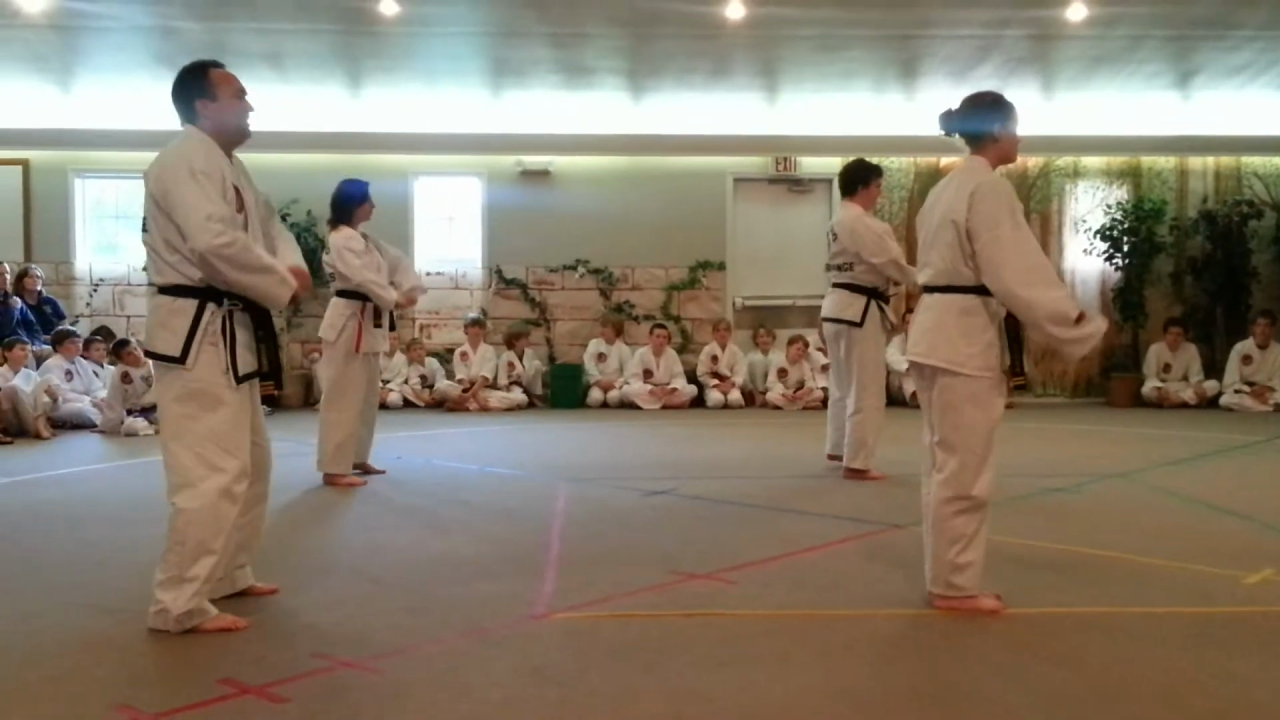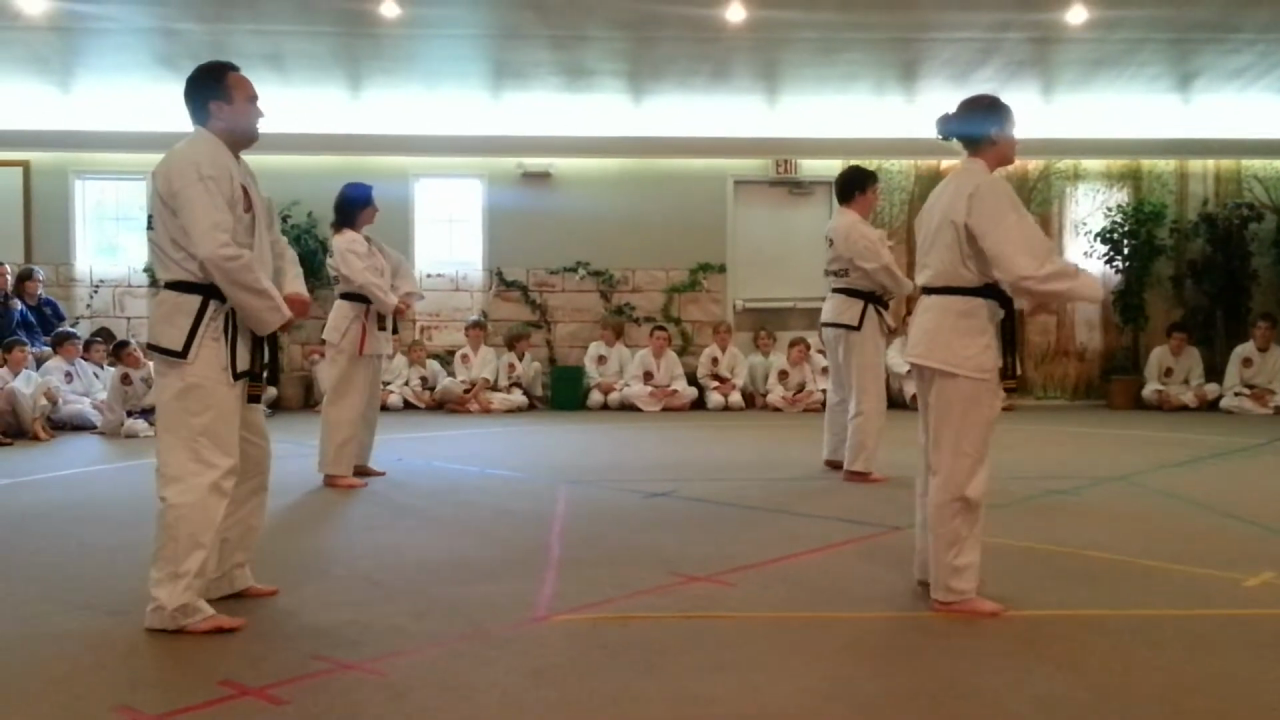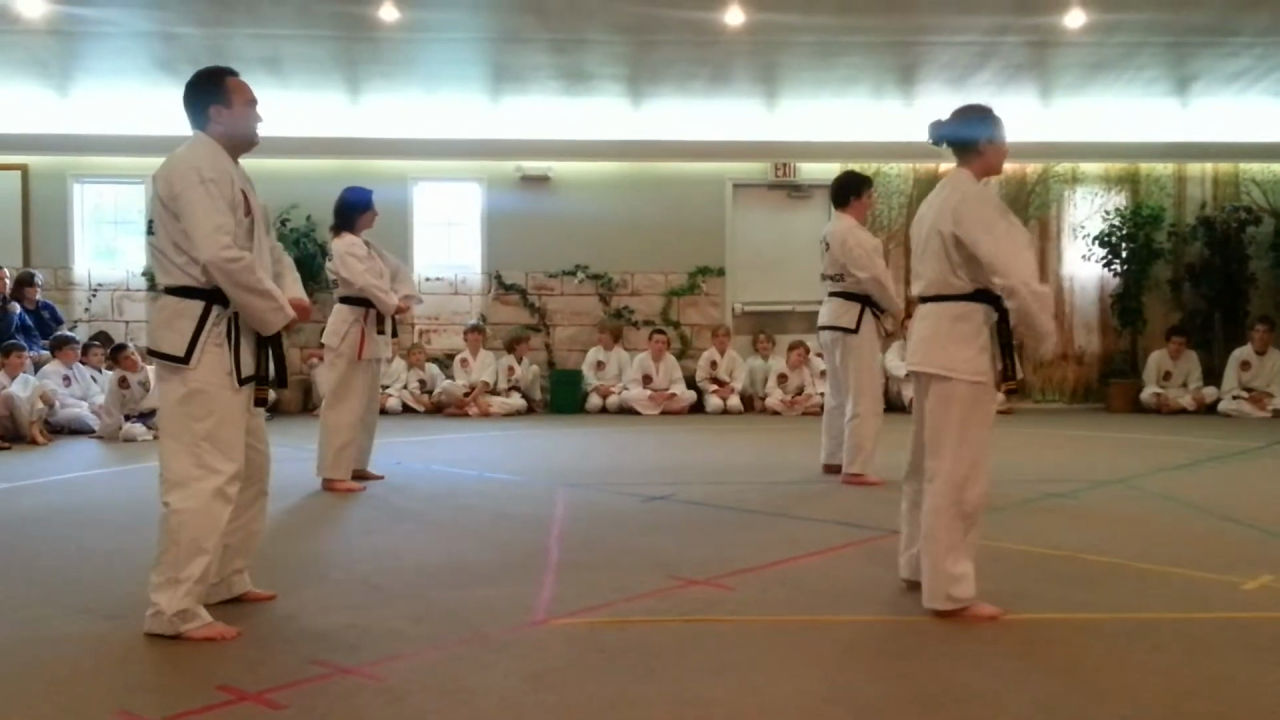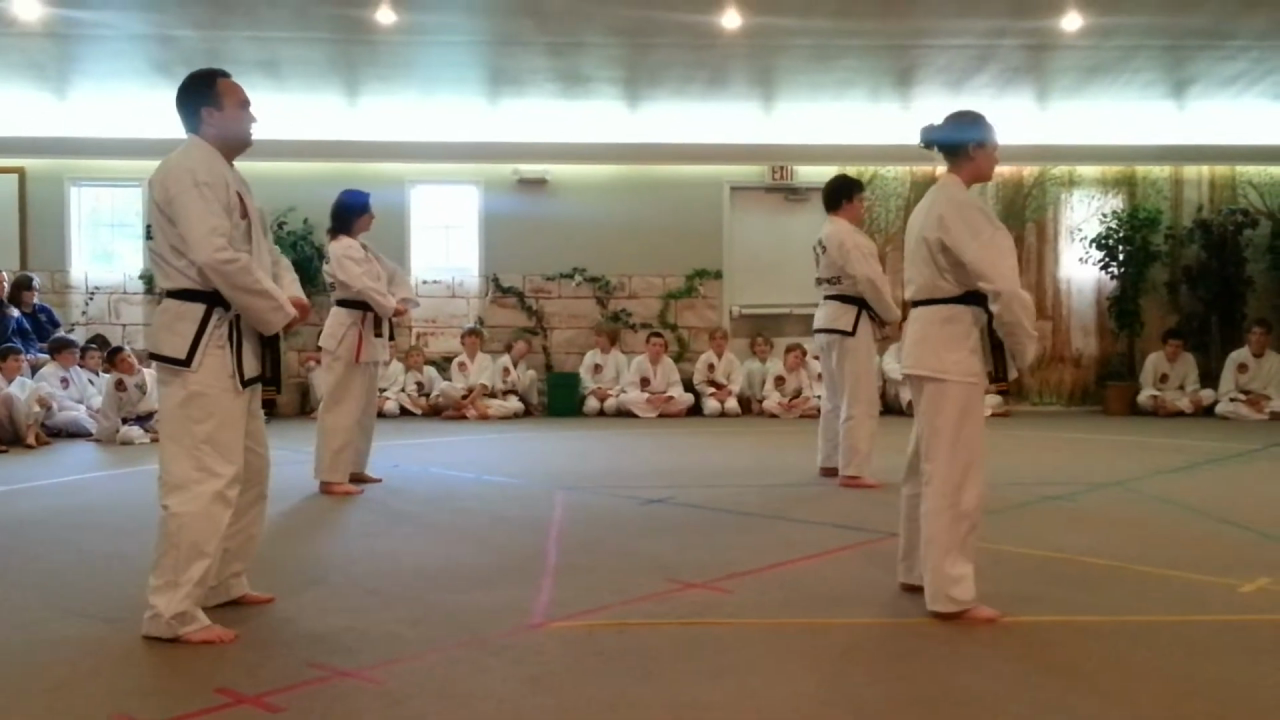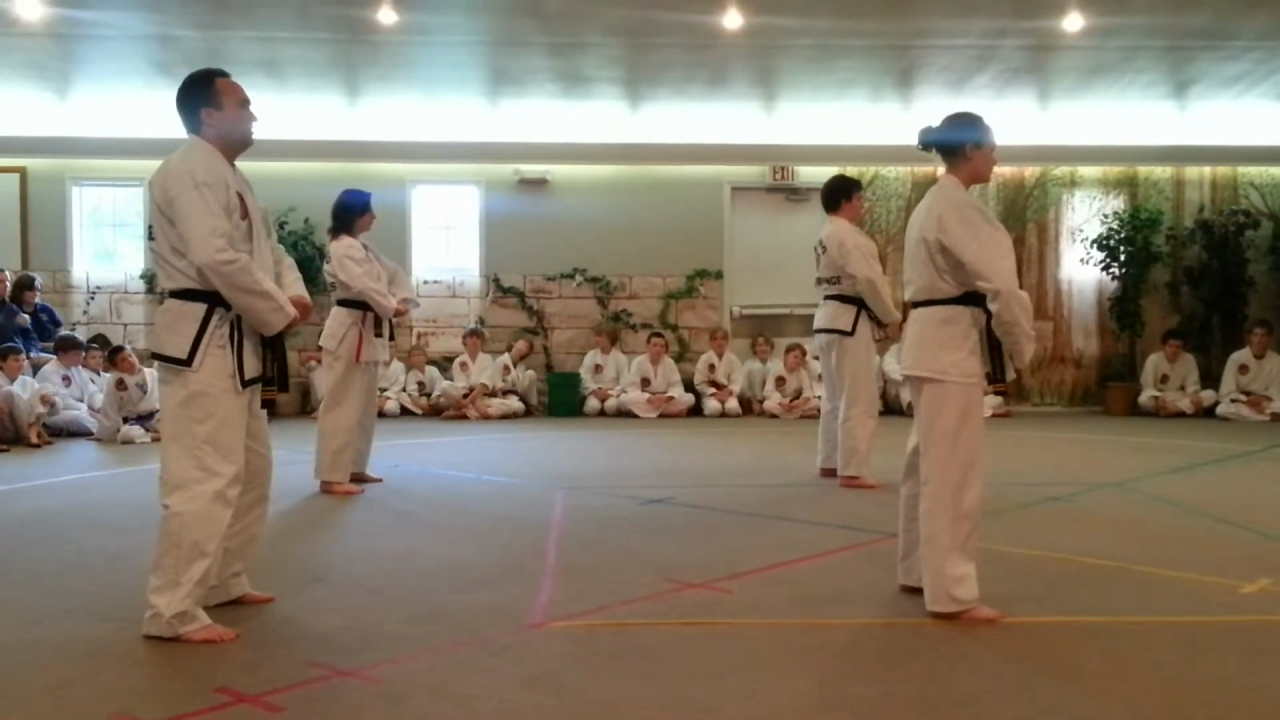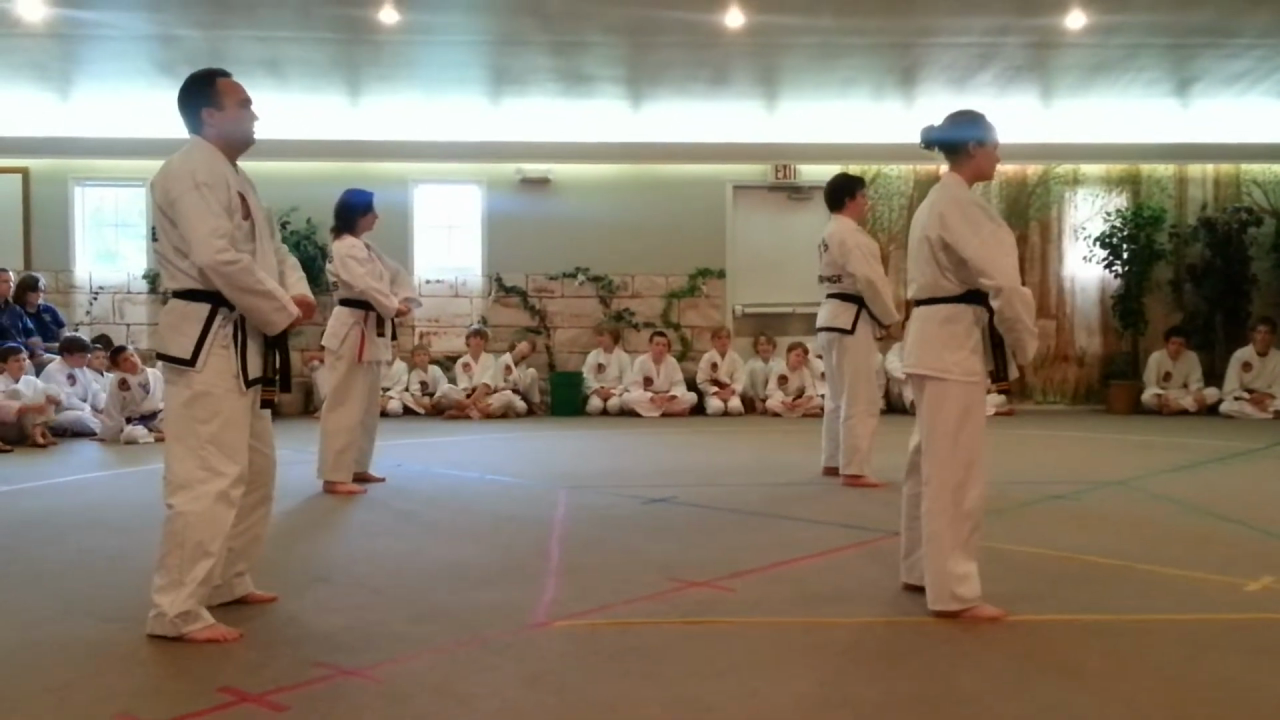
dt=0.2s
person 1, frame 1
left shoulder: (229, 167)
right shoulder: (185, 161)
left elbow: (271, 228)
right elbow: (216, 244)
left wrist: (290, 268)
right wrist: (278, 286)
left hip: (230, 334)
right hip: (196, 335)
left knee: (249, 462)
right knee: (212, 472)
left ankle: (226, 573)
right ankle: (180, 604)
person 1, frame 2
left shoulder: (235, 168)
right shoulder: (194, 162)
left elbow: (271, 242)
right elbow: (219, 253)
left wrist: (293, 290)
right wrist: (274, 313)
left hip: (230, 334)
right hip: (197, 333)
left knee: (247, 461)
right knee: (201, 469)
left ankle: (225, 574)
right ankle: (176, 603)
person 1, frame 3
left shoulder: (229, 171)
right shoulder: (194, 166)
left elbow: (266, 248)
right elbow: (222, 257)
left wrist: (292, 295)
right wrist: (278, 313)
left hip: (229, 337)
right hip: (200, 337)
left knee: (246, 466)
right knee: (203, 474)
left ankle: (224, 578)
right ankle: (174, 609)
person 1, frame 4
left shoulder: (226, 175)
right shoulder: (189, 170)
left elbow: (262, 249)
right elbow: (218, 258)
left wrist: (290, 295)
right wrist: (278, 312)
left hip: (231, 340)
right hip: (201, 341)
left knee: (246, 469)
right knee: (203, 478)
left ankle: (222, 582)
right ankle: (172, 612)
person 1, frame 5
left shoulder: (230, 176)
right shoulder: (189, 170)
left elbow: (267, 248)
right elbow: (217, 259)
left wrist: (293, 293)
right wrist: (279, 313)
left hip: (235, 340)
right hip: (204, 340)
left knee: (249, 469)
right knee: (204, 477)
left ankle: (223, 581)
right ankle: (173, 611)
person 1, frame 6
left shoulder: (233, 176)
right shoulder: (190, 171)
left elbow: (271, 248)
right elbow: (219, 259)
left wrist: (297, 292)
right wrist: (282, 312)
left hip: (239, 341)
right hip: (207, 341)
left knee: (253, 469)
right knee: (208, 477)
left ankle: (226, 580)
right ankle: (177, 610)
person 2, frame 1
left shoulder: (946, 187)
right shoulder: (988, 187)
right elbow: (1018, 276)
right wrist: (1076, 327)
left hip: (936, 328)
right hip: (964, 335)
left knee: (946, 464)
right knee: (964, 468)
left ankle: (948, 576)
right ankle: (953, 586)
person 2, frame 2
left shoulder: (946, 188)
right shoulder: (986, 188)
right elbow: (1026, 265)
right wrist: (1087, 285)
left hip: (936, 327)
right hip: (962, 335)
left knee: (942, 461)
right knee: (959, 466)
left ankle: (936, 566)
right ankle: (952, 587)
person 2, frame 3
left shoulder: (938, 197)
right shoulder: (973, 198)
right elbow: (1016, 276)
right wrist: (1044, 333)
left hip: (934, 335)
right hip: (958, 342)
left knee: (931, 463)
right knee: (957, 471)
left ankle: (920, 565)
right ankle: (951, 592)
person 2, frame 4
left shoulder: (932, 203)
right shoulder: (959, 204)
right elbow: (1000, 282)
right wrist: (1024, 345)
left hip: (931, 339)
right hip: (951, 345)
left knee: (929, 464)
right knee: (953, 471)
left ankle: (919, 569)
right ankle: (950, 593)
person 2, frame 5
left shoulder: (932, 204)
right shoulder: (958, 205)
right elbow: (999, 281)
right wrist: (1021, 345)
left hip: (932, 339)
right hip: (950, 345)
left knee: (928, 464)
right knee: (953, 472)
left ankle: (919, 570)
right ankle: (950, 594)
person 2, frame 6
left shoulder: (935, 202)
right shoulder: (961, 203)
right elbow: (1002, 279)
right wrist: (1024, 341)
left hip: (934, 337)
right hip: (953, 343)
left knee: (930, 462)
right knee: (954, 470)
left ankle: (922, 568)
right ankle: (953, 592)
person 3, frame 1
left shoulder: (842, 219)
right shoulder: (860, 222)
right elbow: (890, 259)
left wrist: (897, 278)
right wrist: (914, 278)
left hip: (839, 305)
right hip: (858, 310)
left knee: (844, 386)
right knee: (866, 392)
left ankle: (839, 448)
right ankle: (856, 463)
person 3, frame 2
left shoulder: (838, 225)
right shoulder: (855, 228)
right elbow: (882, 267)
left wrist: (891, 287)
right wrist: (906, 287)
left hip: (839, 310)
right hip: (856, 315)
left knee: (842, 390)
right knee: (867, 395)
left ankle: (836, 453)
right ankle: (857, 465)
person 3, frame 3
left shoulder: (833, 231)
right shoulder: (852, 232)
right elbow: (875, 277)
left wrist: (884, 305)
right wrist: (895, 306)
left hip: (835, 315)
right hip: (853, 318)
left knee: (839, 393)
right knee: (864, 398)
left ankle: (833, 458)
right ankle: (855, 468)
person 3, frame 4
left shoulder: (825, 236)
right shoulder: (849, 236)
right elbow: (871, 280)
left wrist: (879, 313)
right wrist: (890, 314)
left hip: (829, 318)
right hip: (850, 321)
left knee: (835, 396)
right knee: (859, 401)
left ankle: (830, 461)
right ankle: (852, 470)
person 3, frame 5
left shoulder: (826, 236)
right shoulder: (849, 236)
right elbow: (870, 280)
left wrist: (880, 316)
right wrist: (890, 317)
left hip: (829, 317)
right hip: (850, 322)
left knee: (835, 397)
right knee: (858, 401)
left ankle: (830, 462)
right ankle: (851, 470)
person 3, frame 6
left shoulder: (831, 233)
right shoulder: (851, 234)
right elbow: (870, 280)
left wrist: (880, 317)
right wrist: (889, 317)
left hip: (833, 316)
right hip: (851, 320)
left knee: (838, 396)
right knee: (859, 399)
left ankle: (833, 461)
right ankle: (853, 469)
person 4, frame 1
left shoulder: (365, 239)
right shoulder: (342, 238)
left elbow: (397, 262)
right elbow: (363, 277)
left wrist: (408, 290)
right wrist: (392, 300)
left hip: (368, 324)
right hip: (349, 322)
left knee: (367, 396)
right knee: (343, 396)
left ankle: (356, 458)
right ankle: (334, 468)
person 4, frame 2
left shoulder: (368, 243)
right shoulder: (345, 242)
left elbow: (399, 266)
right elbow: (365, 279)
left wrist: (405, 296)
right wrist: (391, 304)
left hip: (371, 326)
right hip: (352, 325)
left knee: (369, 398)
right knee: (346, 397)
left ankle: (356, 461)
right ankle: (335, 470)
person 4, frame 3
left shoulder: (366, 246)
right shoulder: (345, 245)
left elbow: (398, 271)
right elbow: (366, 281)
left wrist: (405, 298)
right wrist: (393, 305)
left hip: (370, 329)
right hip: (351, 328)
left knee: (367, 401)
right knee: (344, 401)
left ankle: (355, 465)
right ankle: (333, 474)
person 4, frame 4
left shoulder: (363, 249)
right shoulder: (342, 248)
left elbow: (394, 274)
right elbow: (363, 284)
left wrist: (403, 300)
right wrist: (391, 308)
left hip: (367, 332)
right hip: (349, 331)
left knee: (365, 405)
right knee: (341, 404)
left ankle: (353, 468)
right ankle: (331, 477)
person 4, frame 5
left shoulder: (364, 249)
right shoulder: (343, 248)
left elbow: (395, 274)
right elbow: (363, 284)
left wrist: (404, 301)
right wrist: (391, 308)
left hip: (368, 332)
right hip: (350, 331)
left knee: (366, 404)
right knee: (342, 404)
left ankle: (354, 468)
right ankle: (331, 477)
person 4, frame 6
left shoulder: (366, 248)
right shoulder: (345, 247)
left elbow: (397, 274)
right elbow: (365, 284)
left wrist: (406, 300)
right wrist: (393, 308)
left hip: (370, 331)
right hip: (352, 331)
left knee: (368, 404)
right knee: (344, 404)
left ankle: (356, 467)
right ankle: (334, 476)
